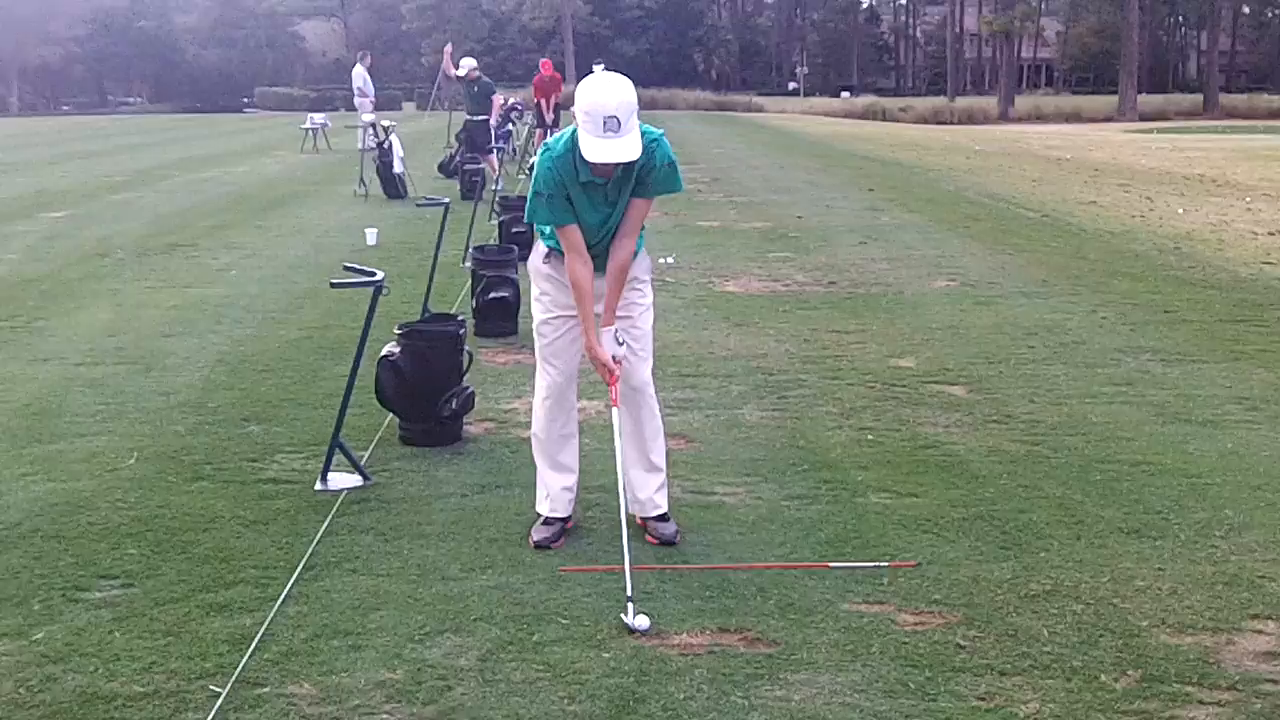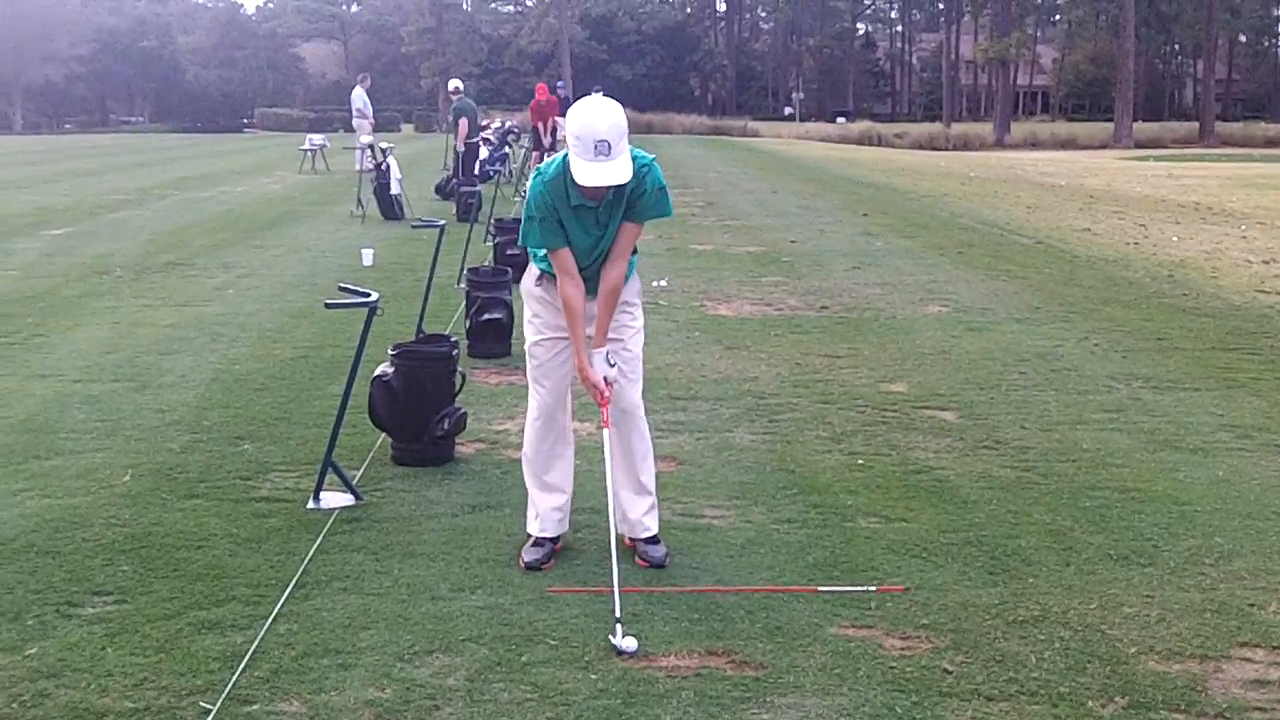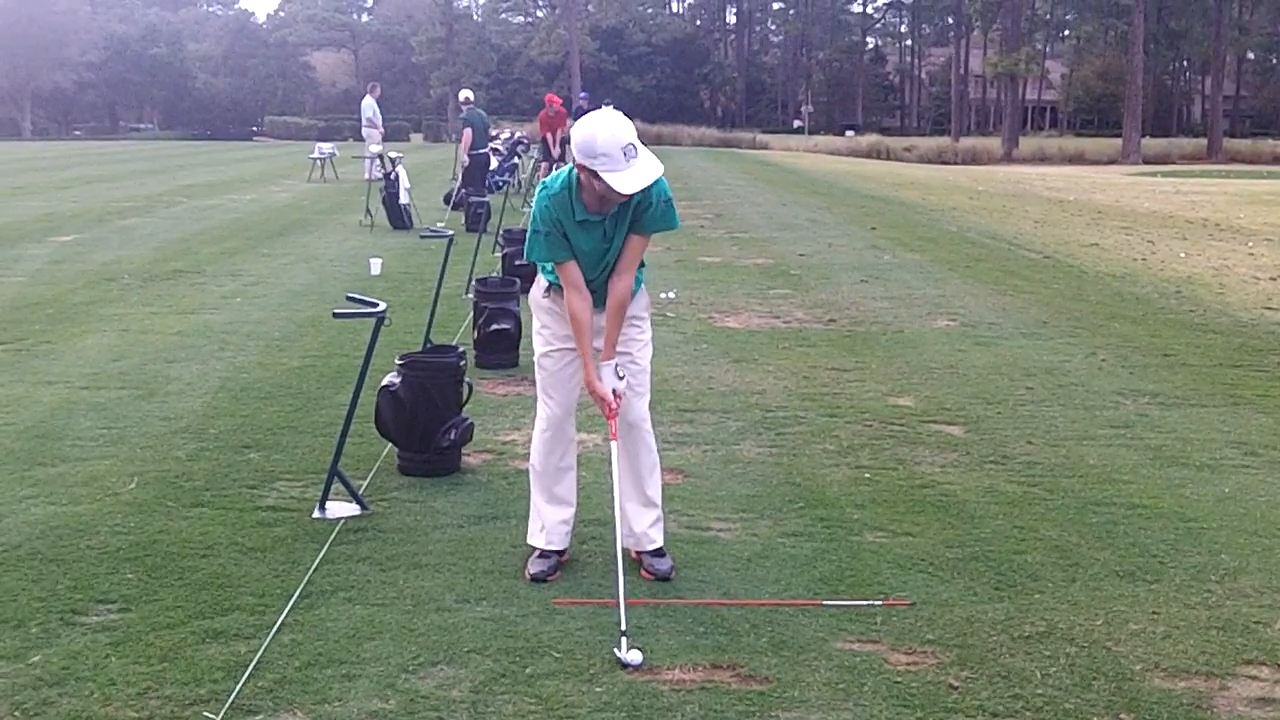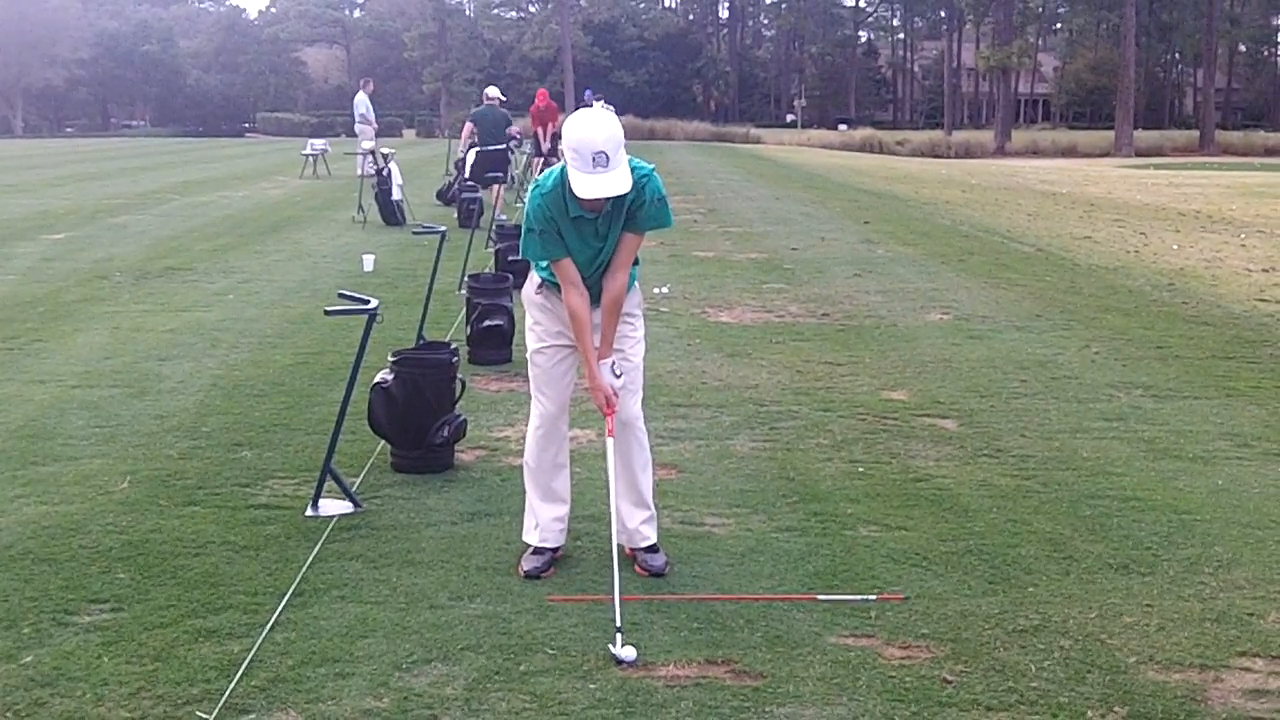
dt=1s
person 1, frame 1
left shoulder: (653, 149)
right shoulder: (554, 161)
left elbow: (624, 242)
right elbow: (576, 255)
left wrist: (609, 323)
right wrist: (591, 336)
left hip: (626, 269)
right hip: (559, 269)
left knee: (637, 382)
right knee: (555, 384)
left ankle: (651, 503)
right ankle: (555, 506)
person 1, frame 2
left shoulder: (643, 174)
right shoulder: (546, 185)
left elbow: (614, 264)
right elbow: (568, 278)
left wrist: (601, 346)
right wrist: (582, 359)
left hip: (618, 292)
right hip: (551, 292)
left knee: (628, 404)
right knee: (547, 405)
left ankle: (641, 525)
right ankle: (546, 527)
person 1, frame 3
left shoulder: (650, 189)
right shoulder: (551, 200)
left elbow: (622, 277)
right elbow: (576, 292)
left wrist: (610, 358)
right wrist: (590, 372)
left hip: (625, 305)
right hip: (559, 304)
left knee: (635, 417)
right knee: (554, 418)
left ankle: (646, 538)
right ankle: (551, 539)
person 1, frame 4
left shoulder: (643, 184)
right shoulder: (544, 197)
left elbow: (617, 274)
right elbow: (572, 289)
left wrist: (607, 354)
right wrist: (591, 369)
left hip: (619, 303)
right hip: (552, 302)
left knee: (628, 416)
right knee: (547, 415)
left ankle: (639, 534)
right ankle: (544, 535)
